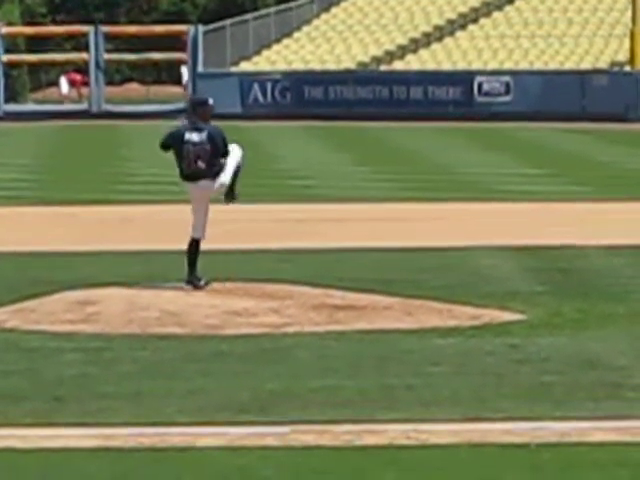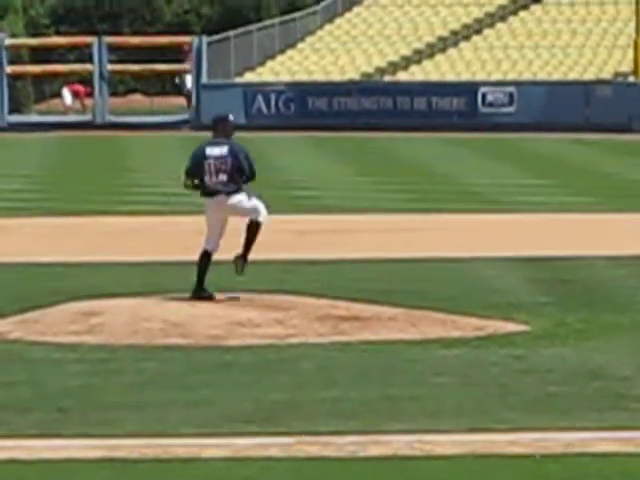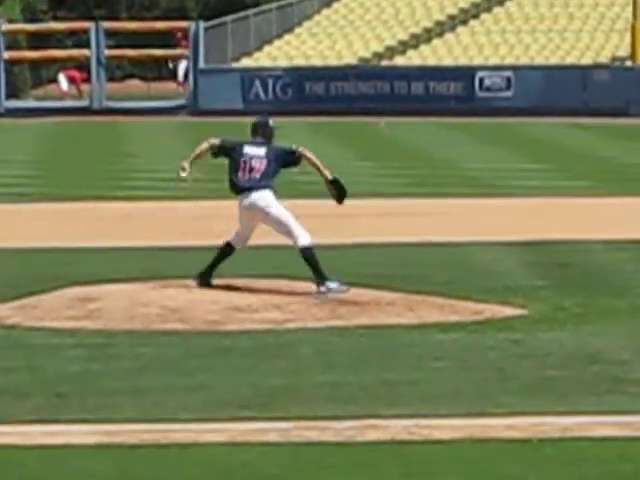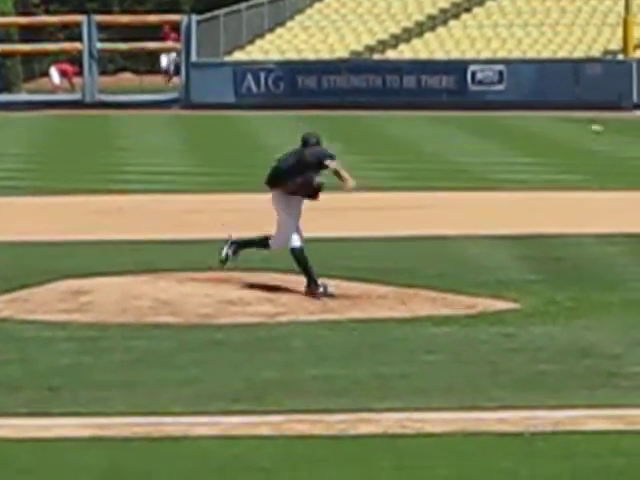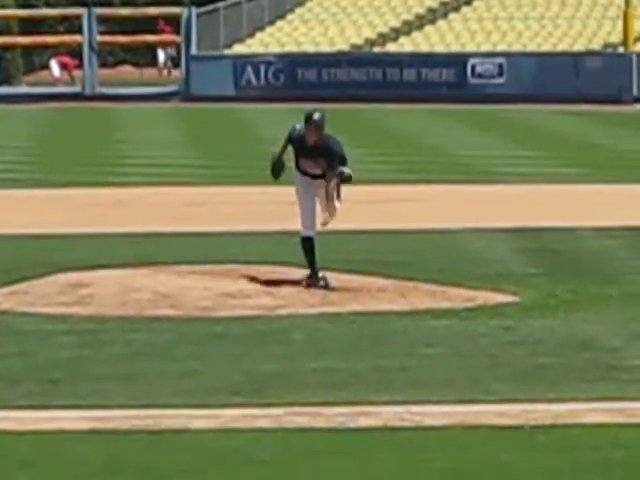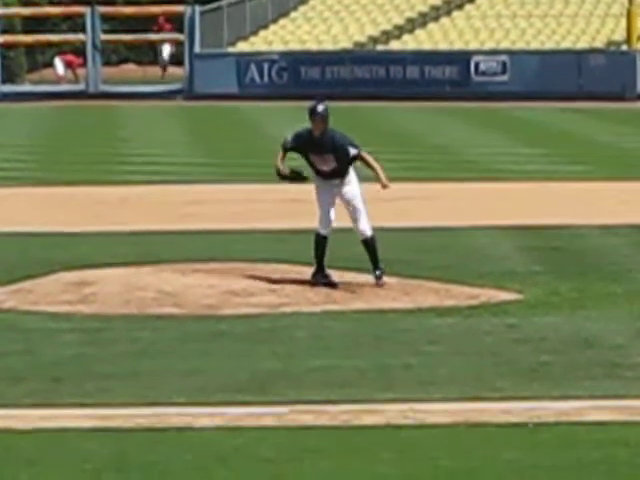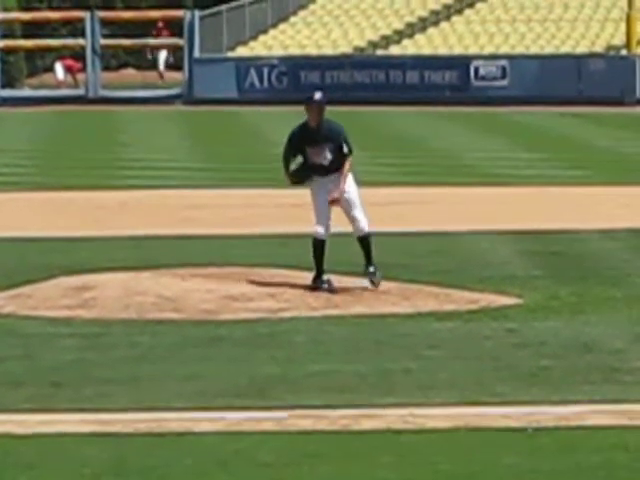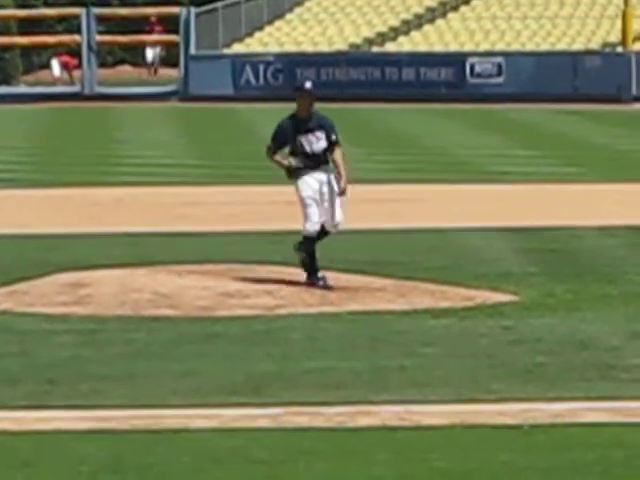
dt=0.3s
person 1, frame 1
left shoulder: (178, 133)
right shoulder: (215, 131)
left elbow: (163, 147)
right elbow: (225, 156)
left hip: (194, 187)
right hip: (217, 182)
left knee: (197, 231)
right knee: (236, 150)
left ankle: (192, 275)
right ankle: (230, 193)
person 1, frame 2
left shoulder: (200, 151)
right shoulder: (236, 148)
left elbow: (187, 183)
right elbow: (251, 176)
left hip: (212, 203)
right hip: (235, 200)
left knee: (210, 243)
right knee: (260, 211)
left ankle: (199, 288)
right ankle: (243, 256)
person 1, frame 3
left shoulder: (237, 147)
right shoulder: (275, 149)
left elbow: (211, 144)
right elbow: (303, 153)
left wrist: (188, 162)
right wrist: (325, 173)
left hip: (244, 203)
right hip: (263, 199)
left knee: (240, 239)
right knee: (300, 235)
left ankle: (206, 274)
right ankle: (323, 282)
person 1, frame 4
left shoulder: (319, 154)
right shoulder: (285, 165)
right elbow: (269, 183)
left wrist: (346, 179)
right wrist: (290, 188)
left hip: (296, 196)
right hip: (284, 197)
left knee: (278, 241)
right knee: (293, 239)
left ankle: (236, 245)
right ankle: (312, 284)
person 1, frame 5
left shoulder: (331, 146)
right shoulder: (297, 136)
left elbow: (335, 177)
left wrist: (330, 206)
right wrist: (280, 154)
left hip: (326, 180)
right hip: (304, 181)
left knee: (330, 211)
right knee: (307, 227)
right ankle: (314, 274)
person 1, frame 6
left shoulder: (337, 139)
right shoulder: (302, 138)
left elbow: (361, 155)
right elbow: (285, 146)
left wrist: (380, 173)
right wrist: (279, 163)
left hip: (345, 180)
right hip: (324, 183)
left knee: (363, 227)
right knee: (325, 224)
left ankle: (377, 269)
right ankle: (319, 272)
person 1, frame 7
left shoulder: (336, 130)
right shoulder: (298, 134)
left elbow: (347, 160)
right elbow: (288, 154)
left wrist: (341, 189)
right wrist: (288, 171)
left hip: (342, 178)
right hip: (319, 181)
left knee: (361, 223)
right knee: (322, 228)
left ankle: (370, 266)
right ankle: (319, 277)
person 1, frame 8
left shoulder: (324, 121)
right shoulder: (287, 125)
left elbow: (335, 150)
right elbow: (270, 151)
left wrist: (343, 177)
right wrist: (282, 162)
left hip: (327, 172)
right hip: (305, 175)
left knee: (334, 222)
right knee: (312, 223)
left ankle: (304, 247)
right ankle: (313, 273)
